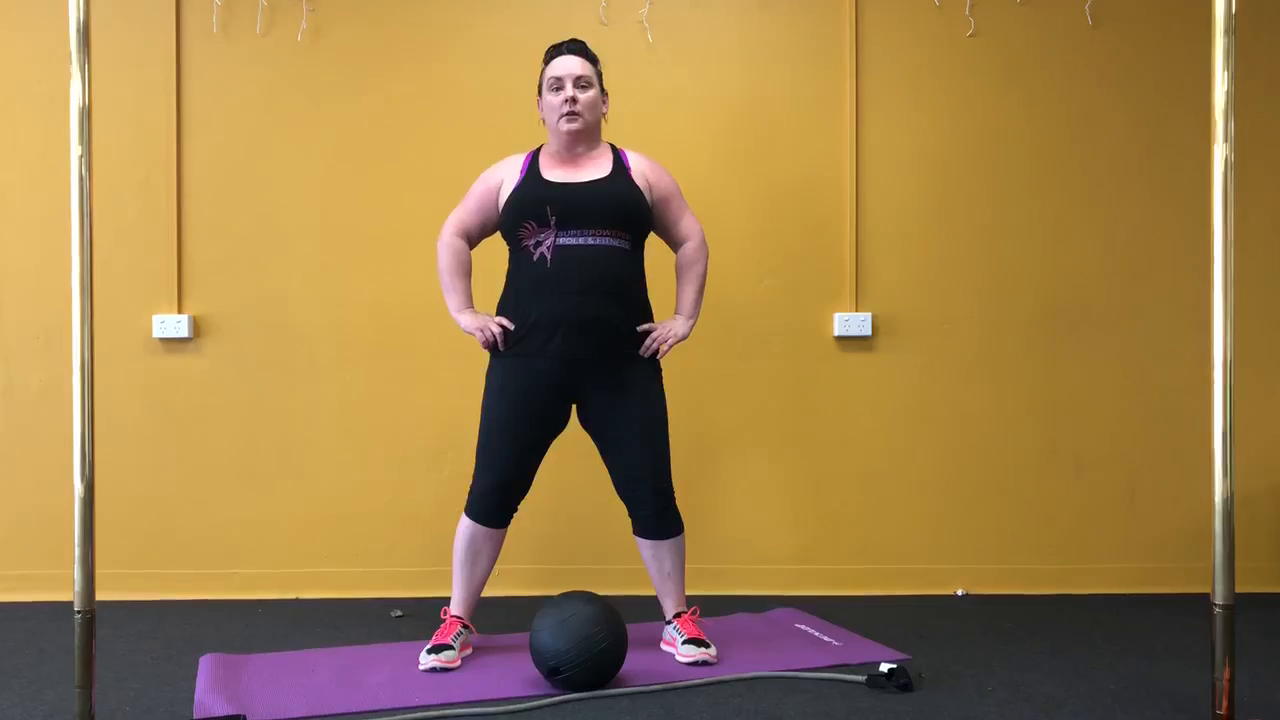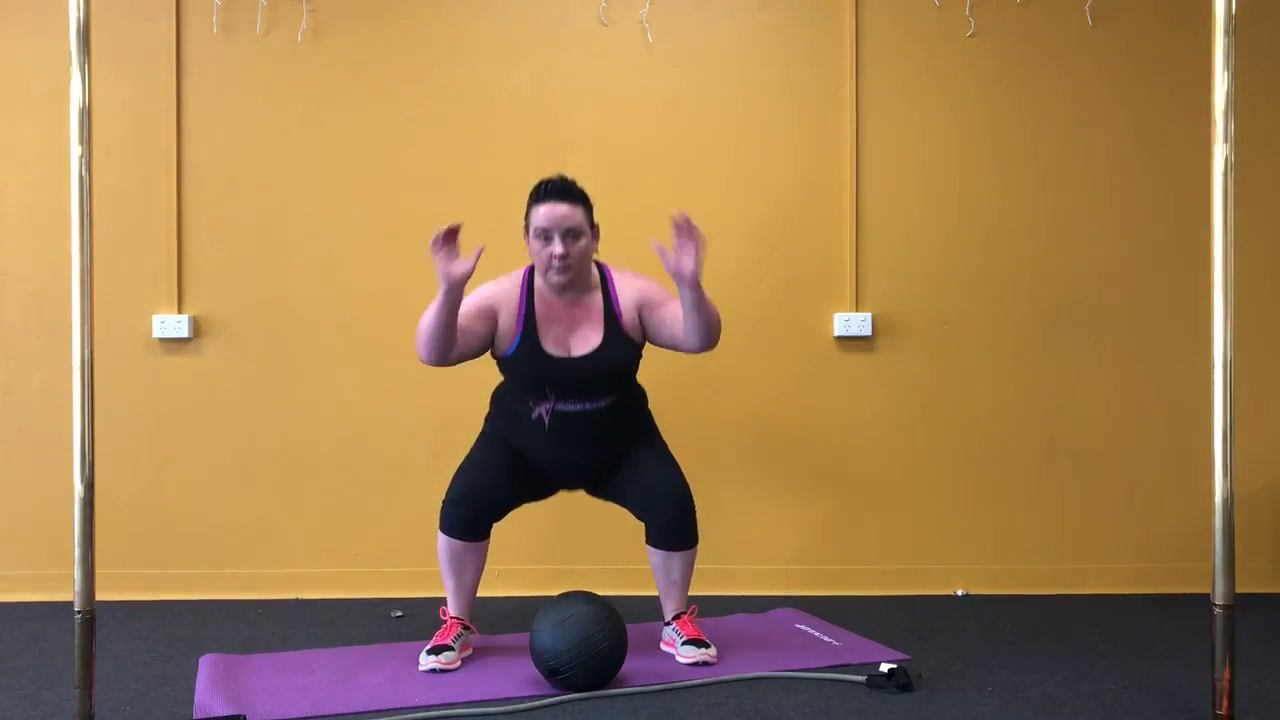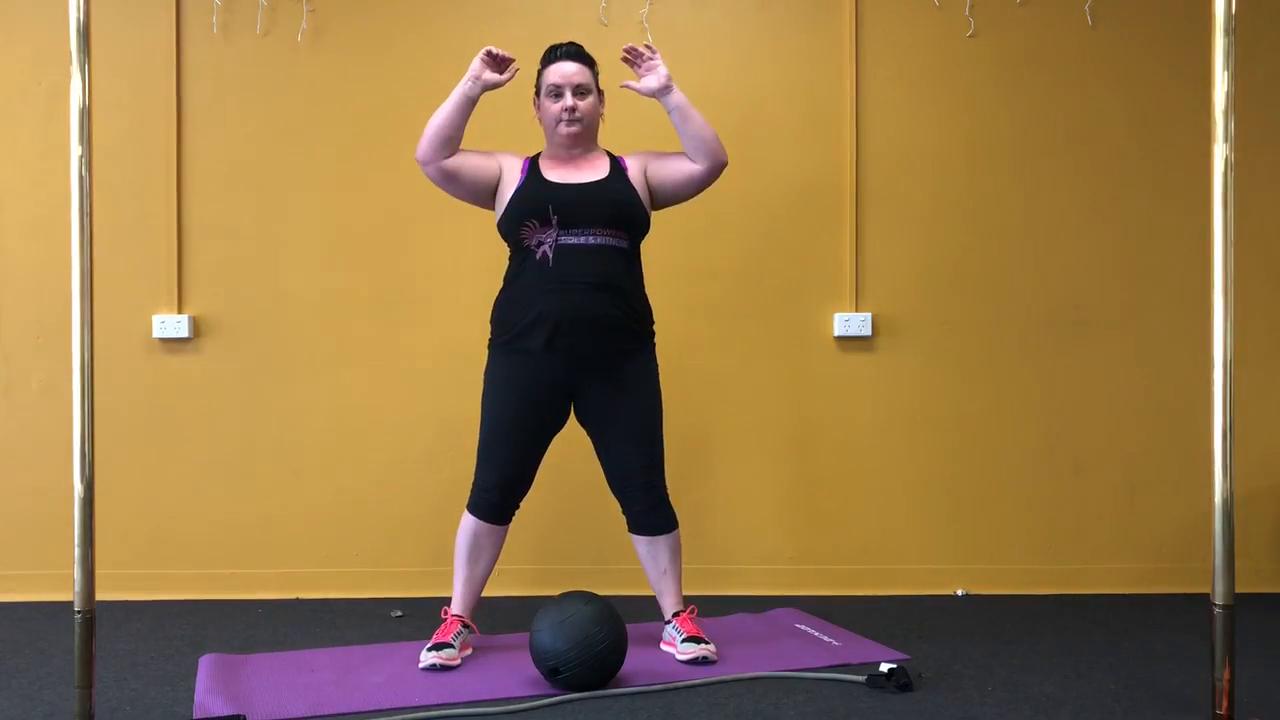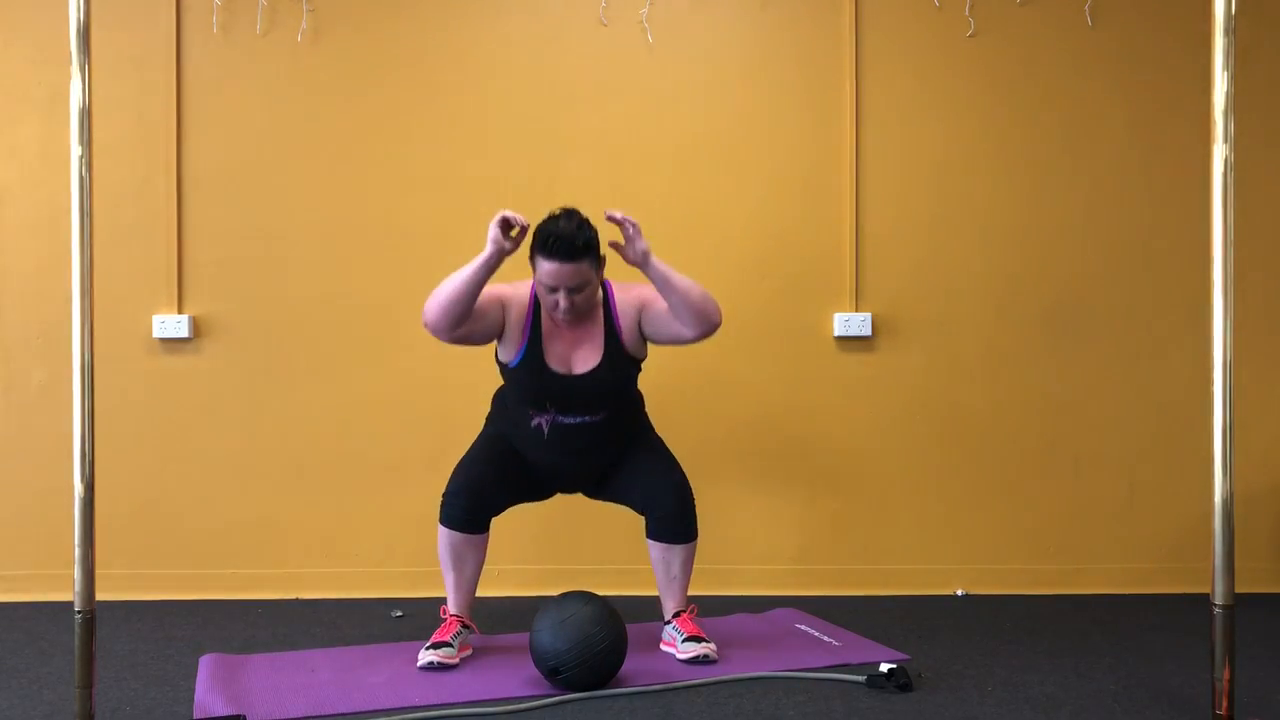
dt=1s
person 1, frame 1
left shoulder: (640, 172)
right shoulder: (510, 175)
left elbow: (690, 241)
right elbow: (453, 237)
left wrist: (684, 318)
right wrist: (464, 313)
left hip: (622, 364)
right hip: (528, 361)
left knee: (650, 492)
right knee: (493, 490)
left ankle: (679, 620)
right ankle: (456, 624)
person 1, frame 2
left shoulder: (631, 294)
right shoulder: (502, 299)
left elbow: (701, 338)
right elbow: (432, 352)
left wrist: (690, 280)
right wrist: (451, 284)
left hip: (620, 445)
right hip: (521, 448)
left knee: (673, 505)
right knee: (463, 504)
left ankle: (678, 624)
right ankle: (456, 628)
person 1, frame 3
left shoulder: (635, 173)
right shoulder: (510, 174)
left elbow: (710, 162)
right elbow: (432, 159)
left wrist: (666, 93)
right wrist: (472, 86)
left hip: (619, 358)
right hip: (526, 354)
left knee: (642, 489)
right knee: (495, 487)
left ankle: (677, 620)
right ankle: (457, 622)
person 1, frame 4
left shoulder: (631, 307)
right shoulder: (510, 307)
left elbow: (704, 323)
right elbow: (437, 322)
left wrist: (648, 264)
right wrist: (489, 258)
left hip: (616, 449)
right hip: (521, 447)
left knee: (673, 500)
right knee: (463, 498)
left ankle: (678, 622)
right ankle: (455, 625)
